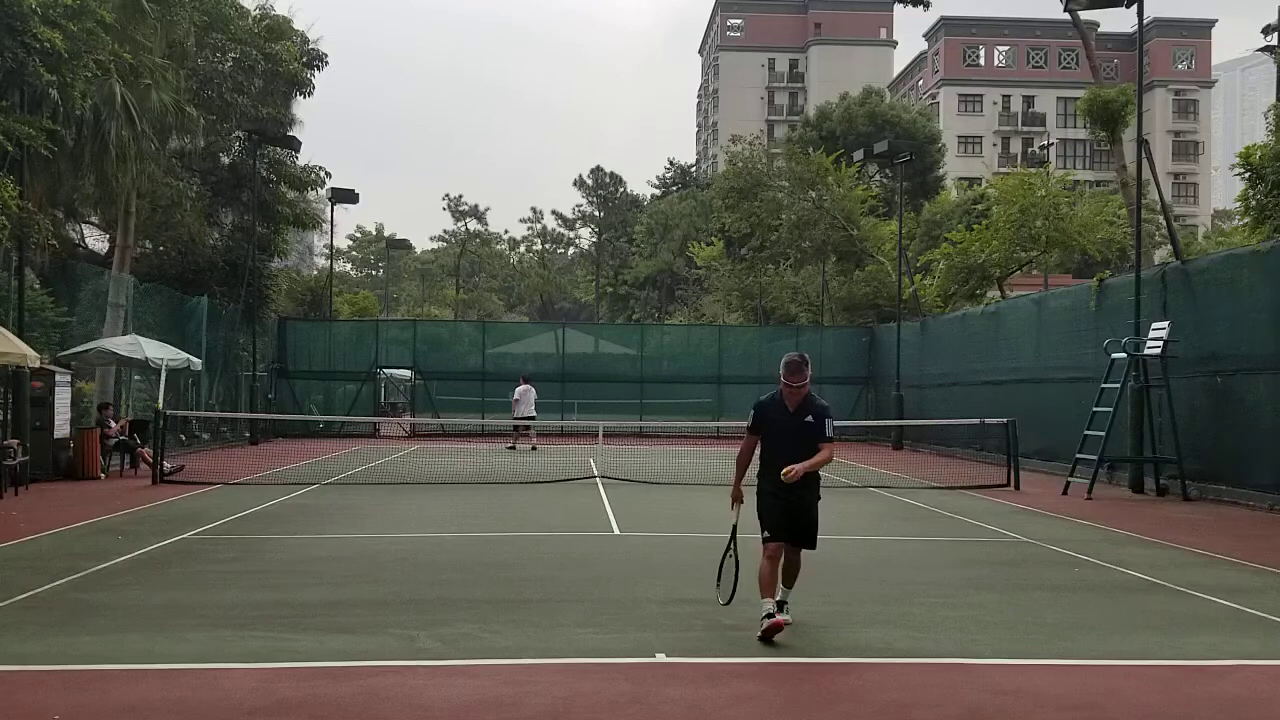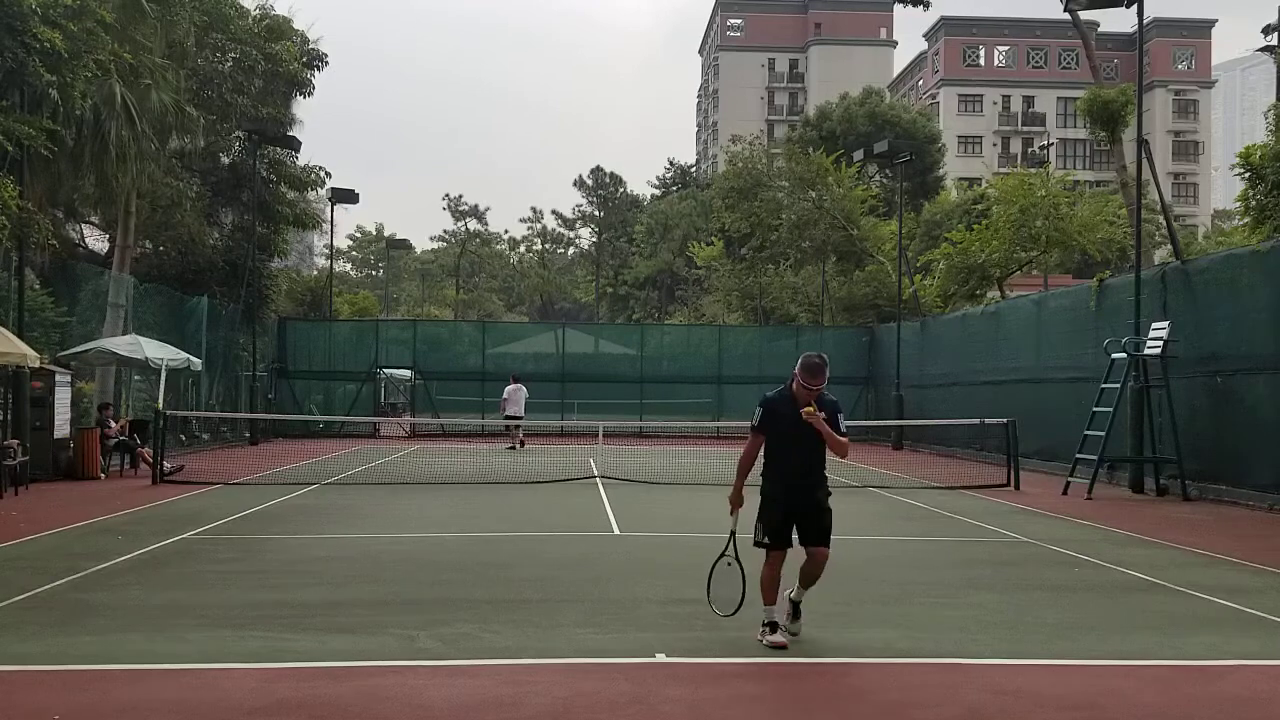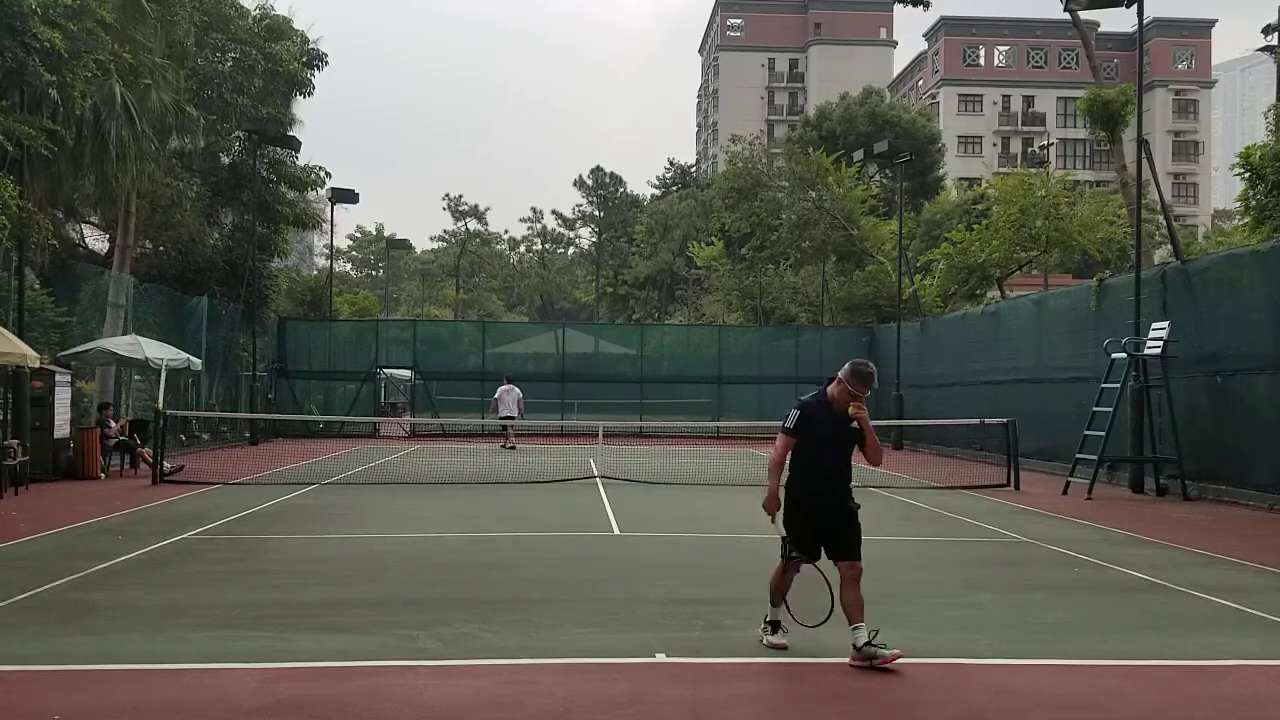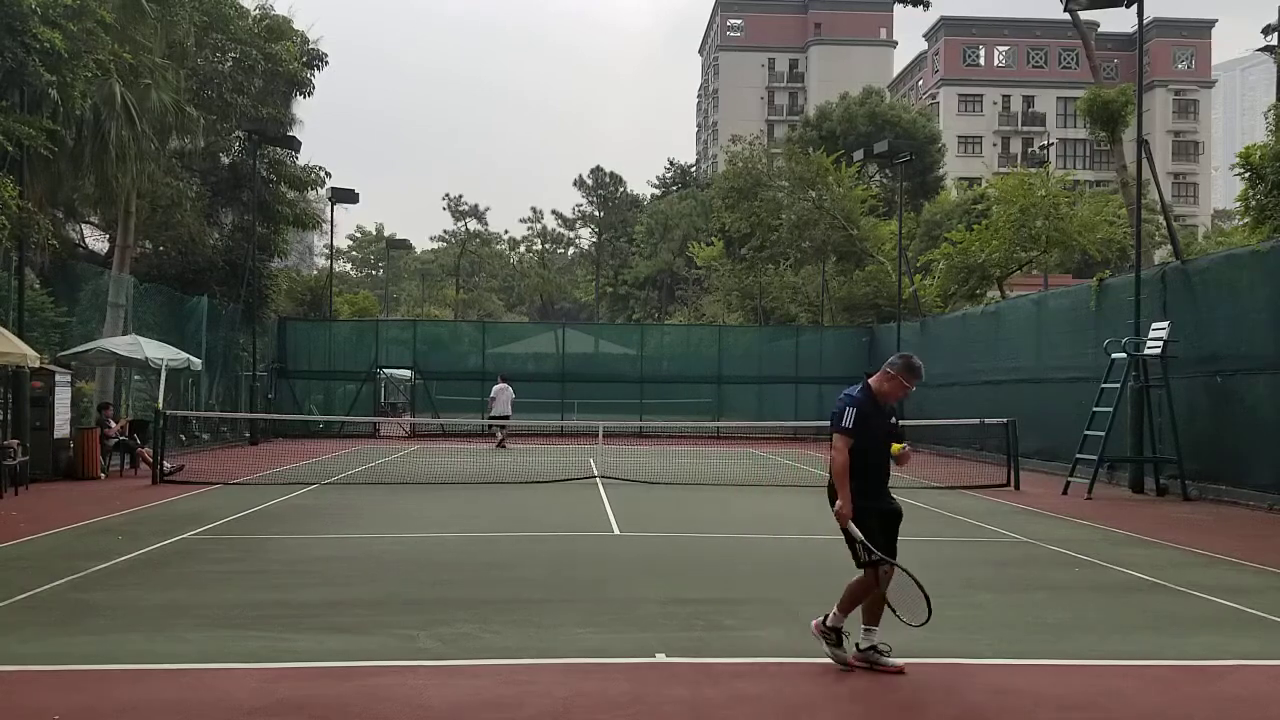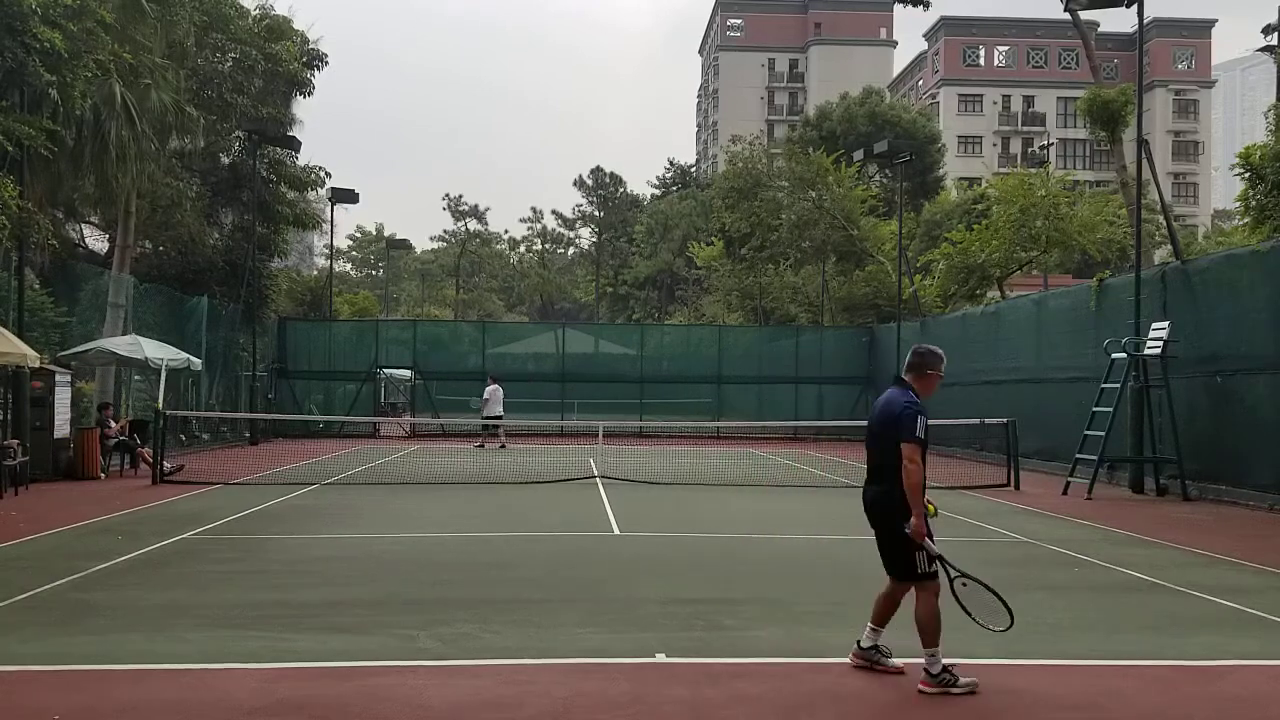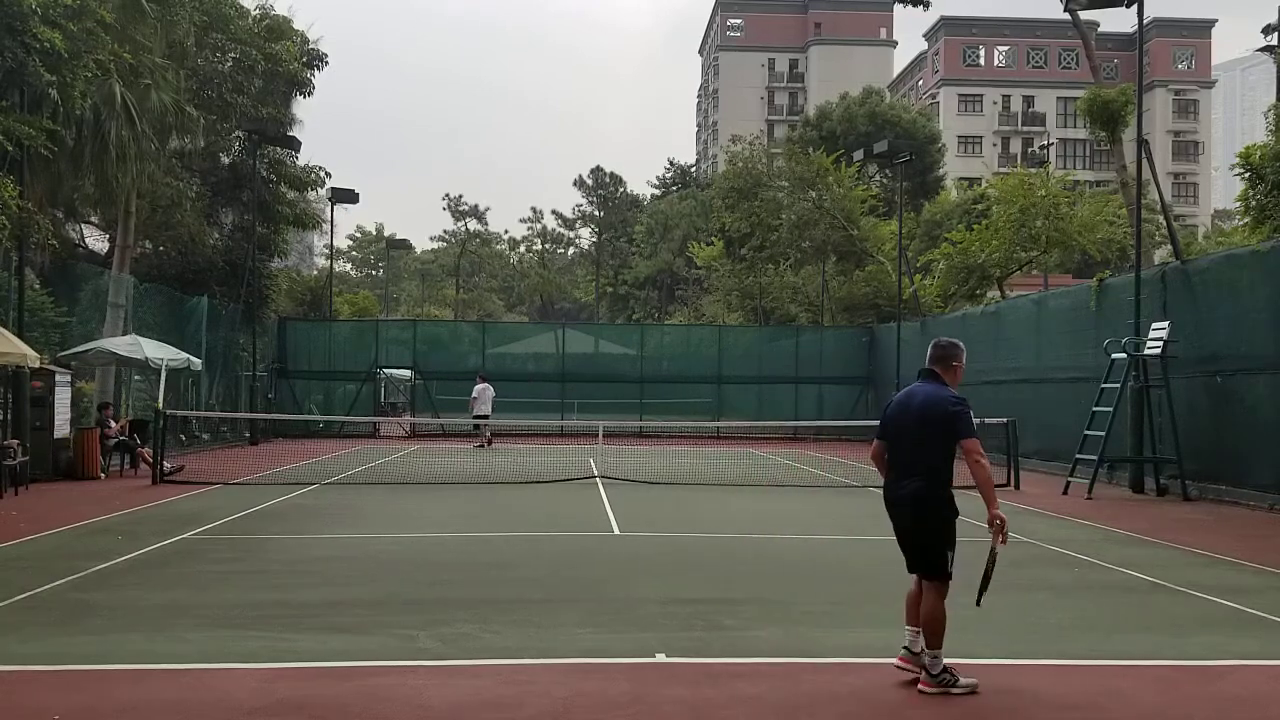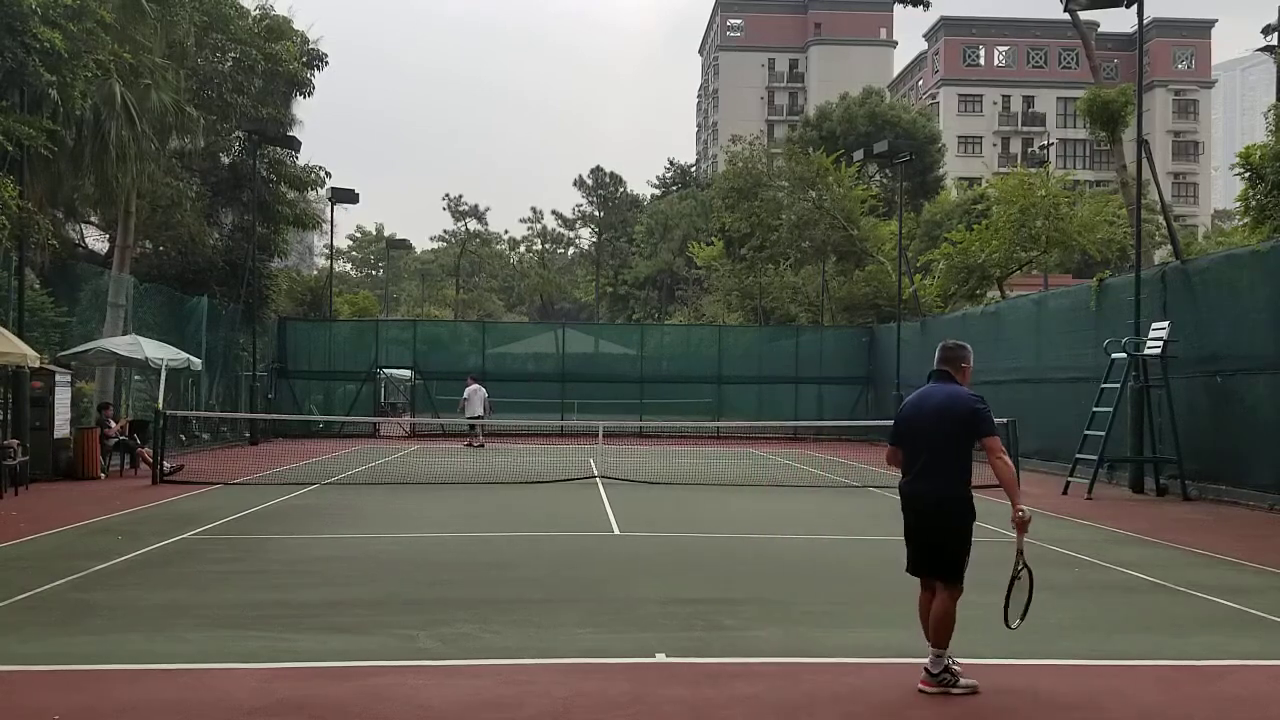
dt=0.3s
person 1, frame 1
left shoulder: (820, 410)
right shoulder: (764, 406)
left elbow: (827, 453)
right elbow: (748, 447)
left wrist: (802, 467)
right wrist: (737, 484)
left hip: (805, 493)
right hip: (771, 490)
left knee: (793, 551)
right knee: (772, 550)
left ankle: (782, 600)
right ankle: (768, 615)
person 1, frame 2
left shoulder: (829, 406)
right shoulder: (771, 402)
left elbow: (843, 450)
right elbow: (752, 447)
left wrist: (822, 427)
right wrist: (737, 487)
left hip: (814, 493)
right hip: (777, 493)
left knee: (819, 555)
right knee: (775, 555)
left ankle: (795, 597)
right ankle: (770, 623)
person 1, frame 3
left shoulder: (858, 416)
right shoulder: (806, 407)
left elbow: (876, 460)
right elbow: (781, 449)
left wrist: (866, 425)
right wrist: (772, 491)
left hip: (840, 503)
right hip: (802, 502)
left knee: (852, 571)
right knee: (789, 565)
left ankle: (861, 645)
right ankle: (772, 621)
person 1, frame 4
left shoulder: (887, 409)
right shoulder: (853, 402)
left elbow: (895, 455)
right elbow: (839, 452)
left wrist: (902, 454)
right wrist: (844, 499)
left hip: (878, 498)
right hip: (856, 500)
left knee: (883, 572)
right knee: (876, 571)
left ankle: (866, 646)
right ankle: (830, 624)
person 1, frame 5
left shoulder: (889, 400)
right shoulder: (910, 408)
right elbow: (910, 463)
left wrist: (917, 497)
right wrist: (917, 514)
left hip: (881, 501)
right hip: (895, 507)
left knee: (901, 579)
right knee: (927, 585)
left ankle: (867, 646)
right ankle: (934, 672)
person 1, frame 6
left shoulder: (898, 399)
right shoulder: (952, 403)
left elbow: (876, 453)
right elbow: (976, 458)
right wrist: (993, 508)
left hip: (897, 500)
right hip: (931, 502)
left knee: (922, 577)
right knee: (935, 586)
left ankle: (912, 650)
right ankle: (934, 672)
person 1, frame 7
left shoulder: (910, 402)
right shoulder: (970, 402)
left elbow: (892, 457)
right elbow: (998, 456)
right wrist: (1017, 504)
left hip: (914, 503)
right hip: (950, 505)
left knee: (929, 585)
right knee: (948, 589)
left ankle: (937, 661)
right ankle: (936, 672)
